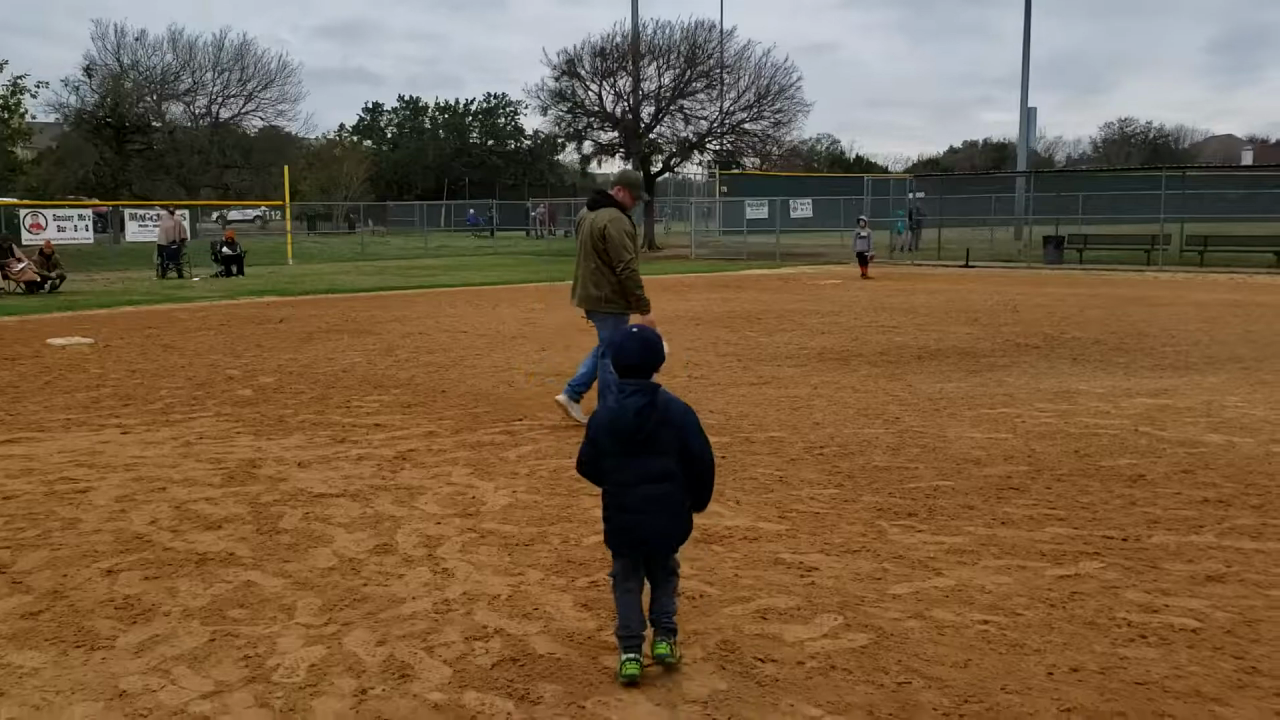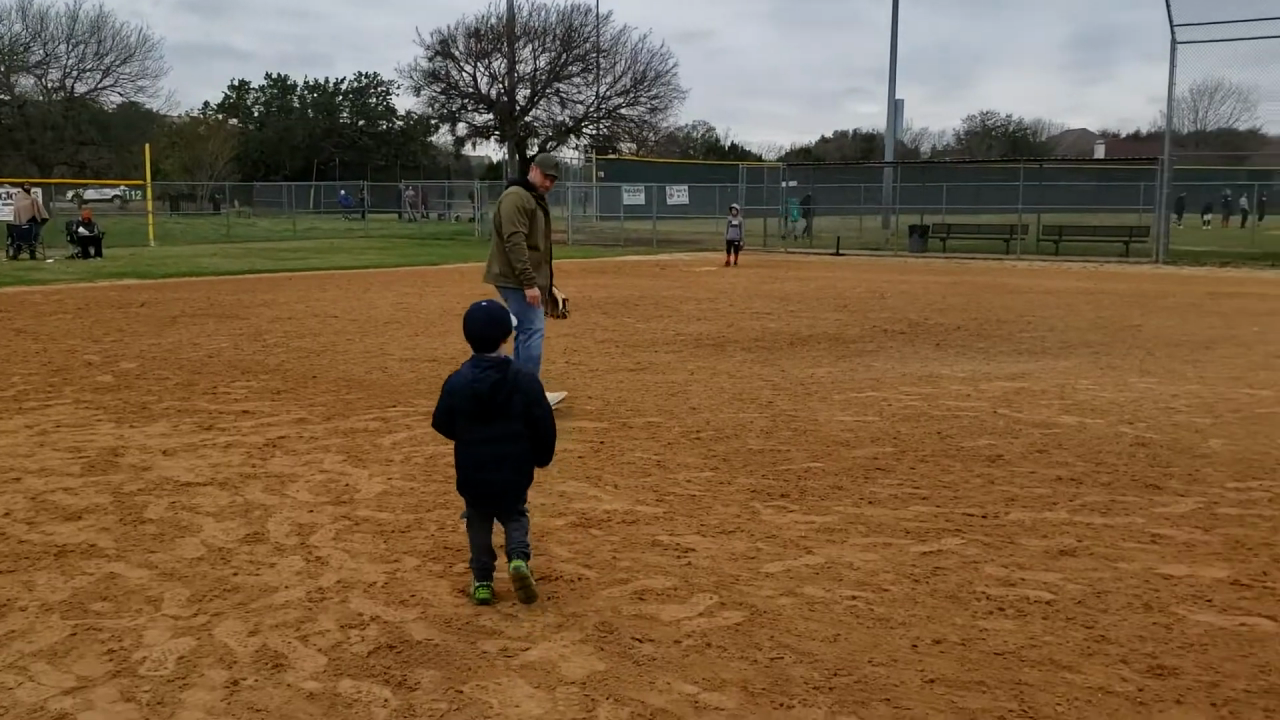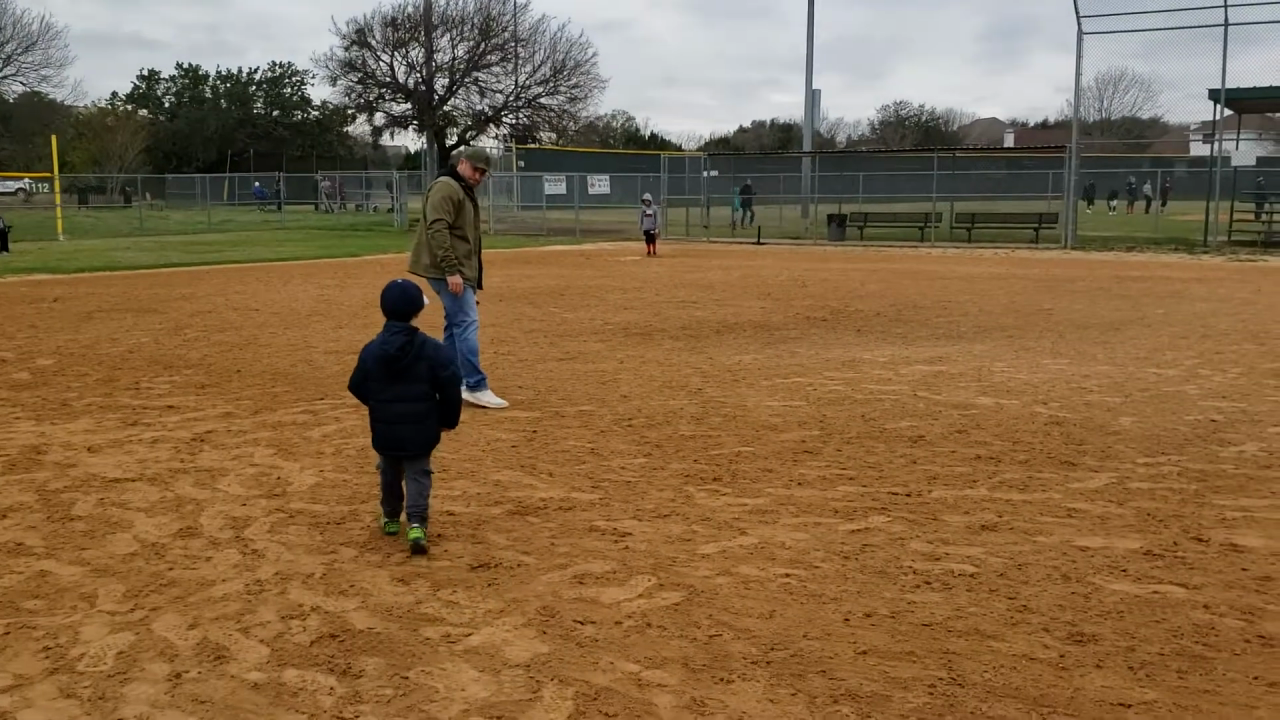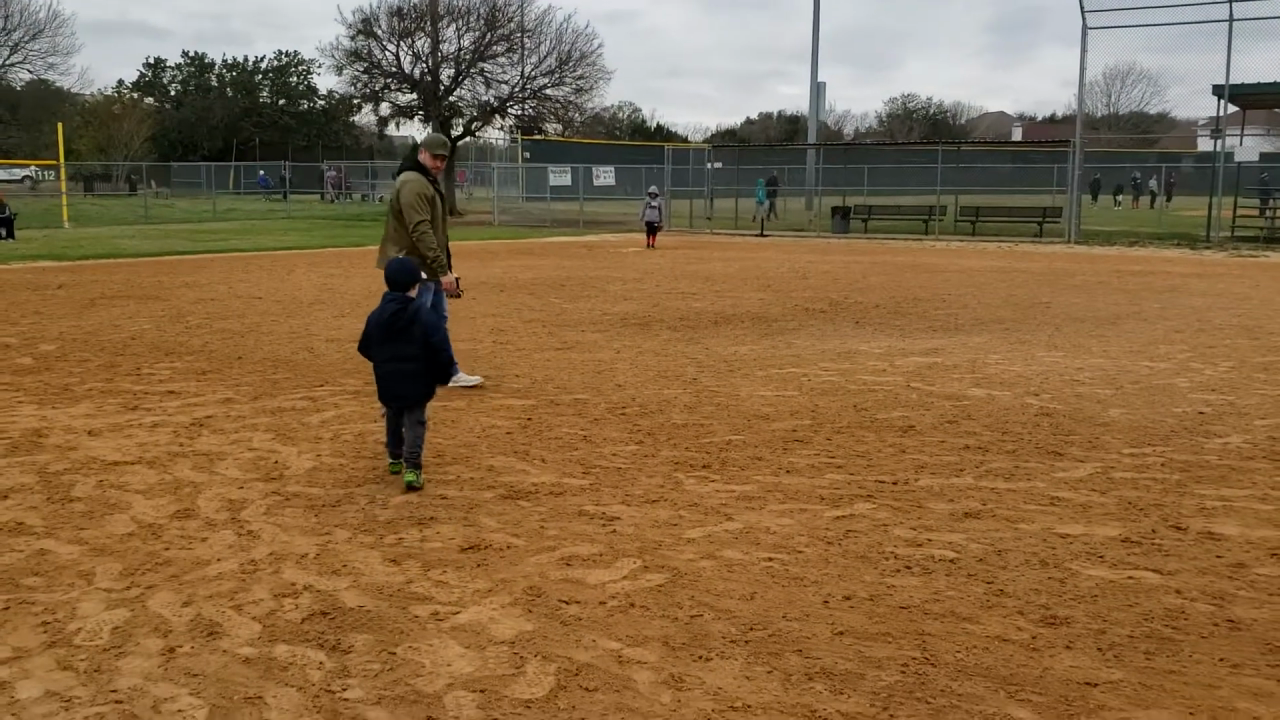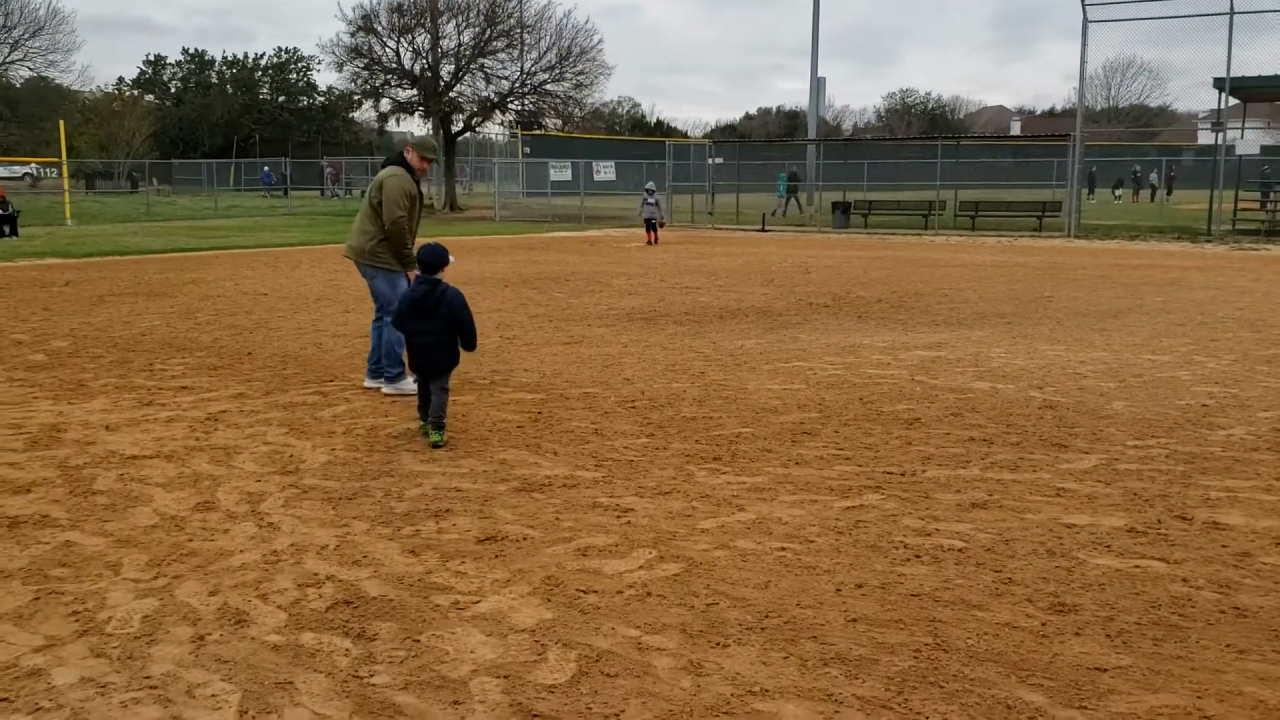
dt=0.7s
person 1, frame 1
left shoulder: (604, 416)
right shoulder: (677, 411)
left elbow: (588, 466)
right elbow: (701, 463)
right wrist: (696, 503)
left hip: (623, 517)
right hip: (668, 515)
left knee: (627, 581)
right knee: (663, 573)
left ankle: (630, 653)
right ankle: (663, 639)
person 1, frame 2
left shoulder: (457, 381)
right shoulder: (524, 379)
left elbow: (442, 424)
right elbow: (543, 425)
right wrist: (541, 457)
left hip: (473, 470)
right hip: (513, 469)
left knee: (479, 521)
right knee: (515, 516)
left ankle: (483, 581)
right ankle: (519, 563)
person 1, frame 3
left shoulder: (372, 350)
right shoulder: (432, 349)
left elbow: (357, 387)
right elbow: (450, 388)
right wrist: (448, 419)
left hip: (385, 428)
right hip: (421, 428)
left knee: (390, 471)
right knee: (418, 474)
left ankle: (391, 518)
right ankle: (416, 525)
person 1, frame 4
left shoulder: (376, 315)
right shoulder: (426, 315)
left elbow: (365, 349)
right elbow: (441, 351)
right wrist: (442, 378)
left hip: (387, 383)
right hip: (417, 383)
left knee: (394, 419)
right knee: (416, 423)
left ankle: (395, 458)
right ankle: (411, 470)
person 1, frame 5
left shoulder: (409, 294)
right shoulder: (452, 295)
left elbow: (398, 323)
right elbow: (465, 324)
right wrist: (468, 344)
left hip: (418, 354)
right hip: (443, 354)
left knee: (424, 384)
right knee: (439, 388)
left ankle: (426, 420)
right ankle: (436, 429)
person 2, frame 1
left shoulder: (587, 212)
right shoulder: (615, 220)
right elbow: (627, 269)
right wrist: (644, 308)
left hip: (591, 294)
right hip: (608, 299)
left knee: (606, 349)
right knee: (611, 355)
left ankle: (572, 393)
person 2, frame 2
left shoulder: (538, 201)
right shoulder: (515, 197)
right elbow: (515, 243)
left wrist: (546, 282)
right wrist: (530, 283)
left hip: (531, 280)
right hip: (517, 281)
left knee: (529, 332)
right knee: (533, 331)
person 2, frame 3
left shoulder: (466, 193)
right shoulder: (445, 188)
right elbow: (438, 231)
left wrist: (474, 280)
right wrist: (451, 270)
left hip: (460, 272)
right hip: (448, 272)
left knee: (456, 324)
right knee: (466, 323)
right ankle: (476, 387)
person 2, frame 4
left shoulder: (427, 181)
right shoulder: (413, 183)
right elbow: (421, 231)
left wrist: (443, 267)
right wrist: (442, 269)
left hip: (424, 264)
right hip: (414, 265)
left knee: (438, 317)
left ankle: (448, 372)
person 2, frame 5
left shoulder: (403, 178)
right shoulder: (397, 178)
left elbow: (402, 225)
right elbow: (396, 225)
left wrist: (410, 262)
right wrist: (410, 264)
left hip: (374, 256)
right hip: (379, 256)
left knee: (385, 314)
right knee: (397, 313)
left ankle: (377, 374)
right ankle: (394, 378)
